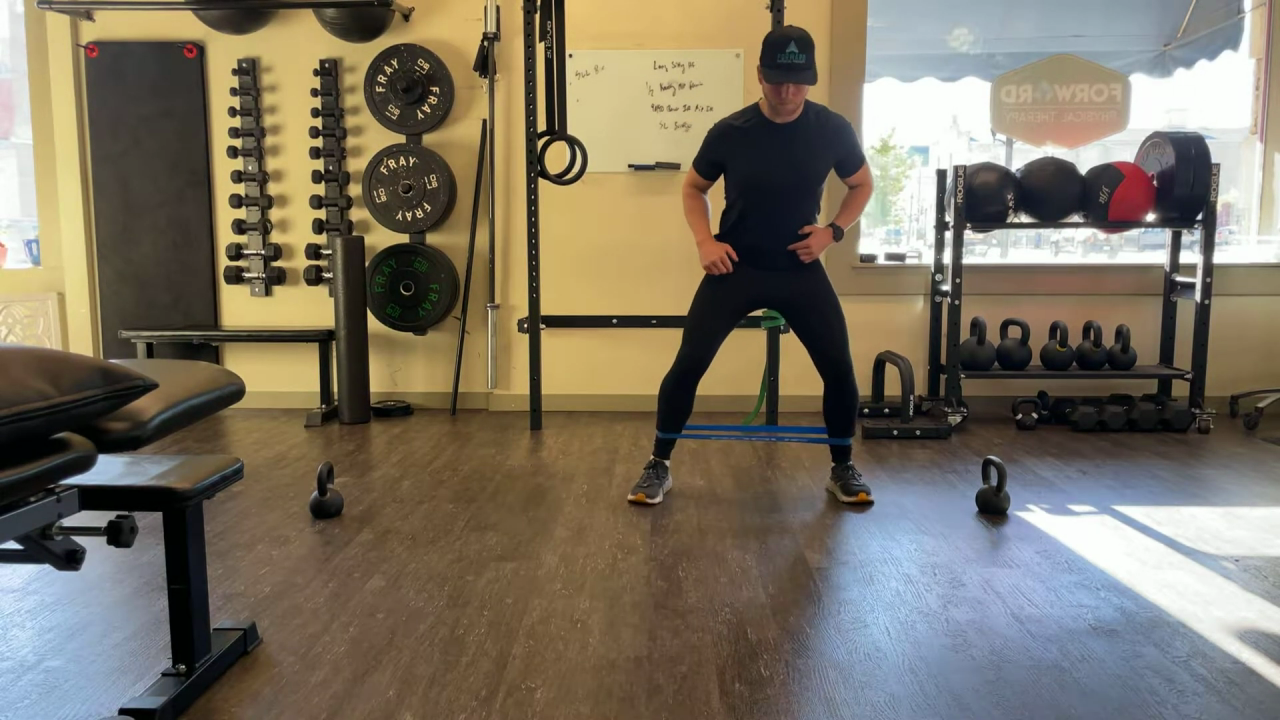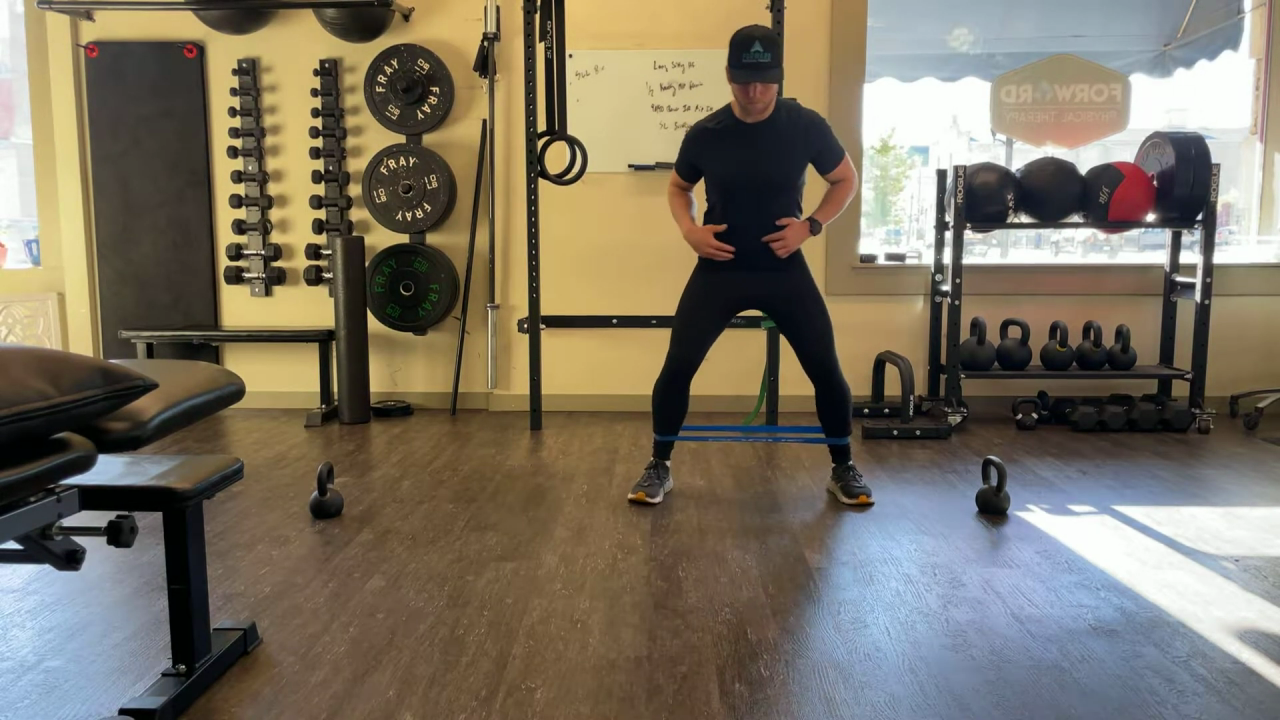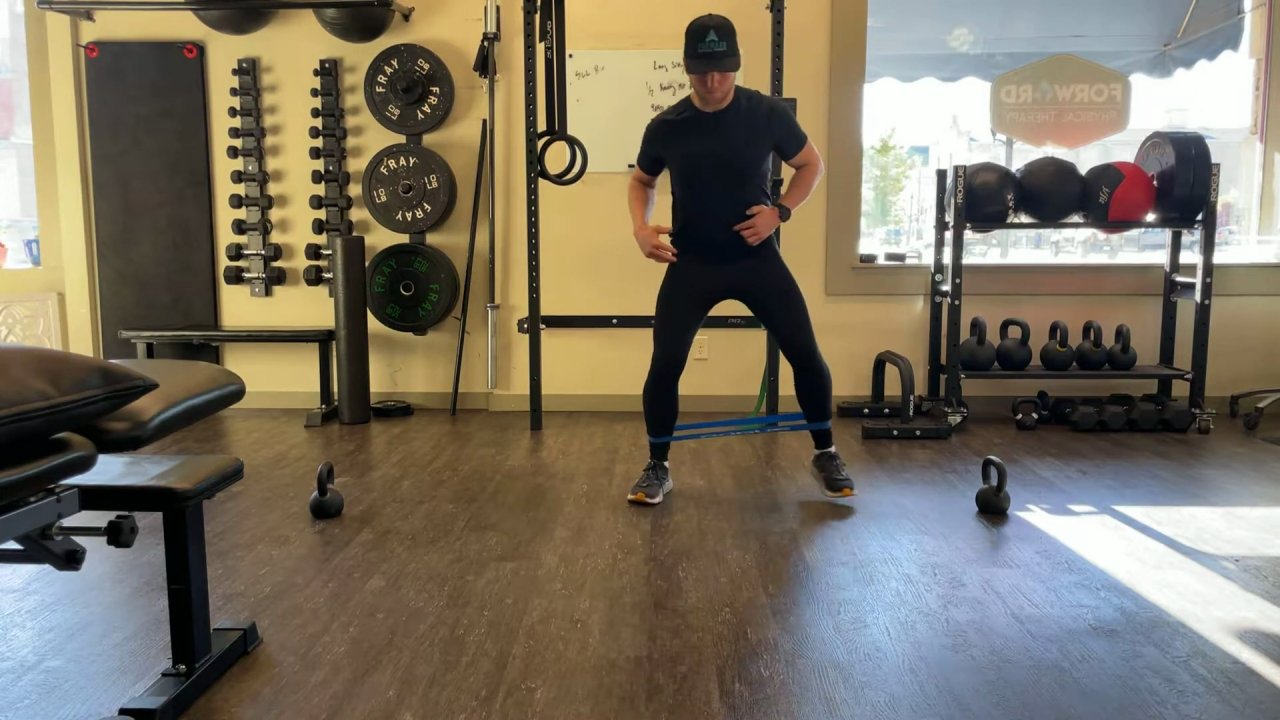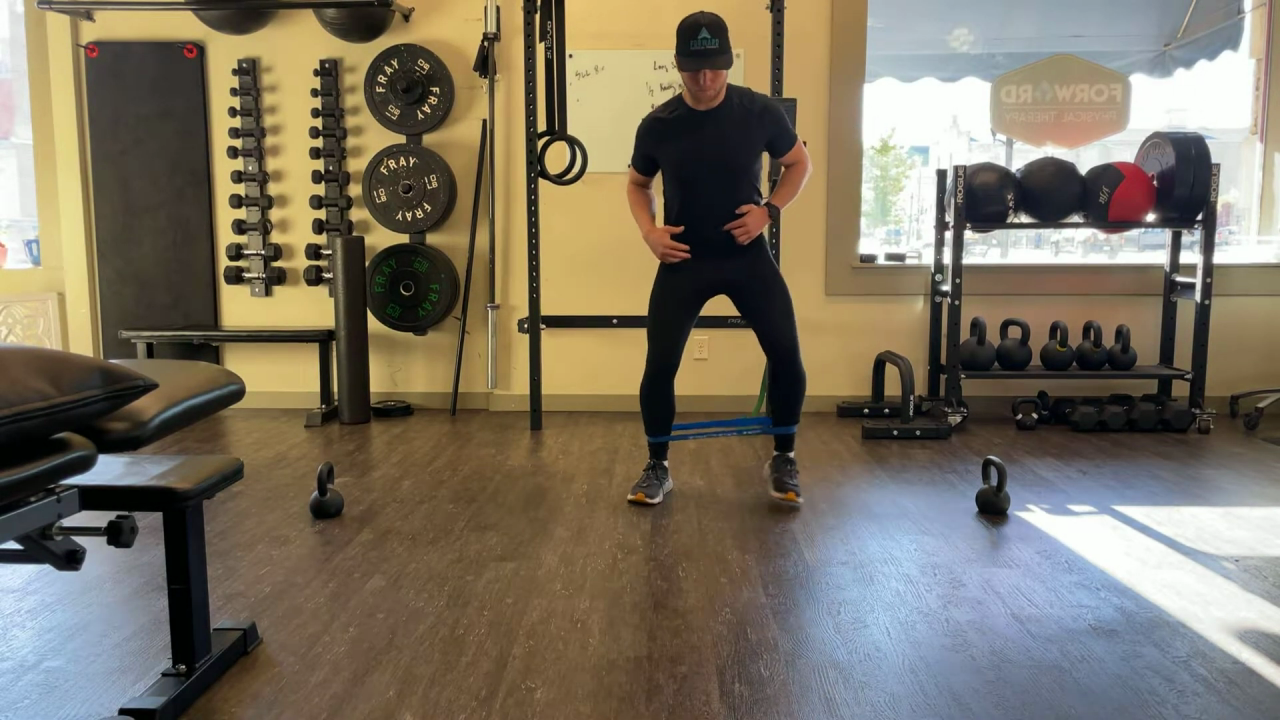
dt=0.2s
person 1, frame 1
left shoulder: (832, 129)
right shoulder: (729, 133)
left elbow: (863, 185)
right elbow: (693, 188)
left wrist: (834, 231)
right wrist: (705, 240)
left hip: (801, 270)
right hip: (735, 268)
left knee: (839, 367)
right knee: (689, 364)
left ankle: (842, 469)
right ankle: (659, 465)
person 1, frame 2
left shoulder: (806, 126)
right shoulder: (704, 135)
left elbow: (846, 181)
right elbow: (679, 188)
left wrist: (810, 224)
right wrist: (692, 229)
left hip: (784, 269)
right hip: (719, 271)
left knee: (826, 369)
right knee: (678, 366)
left ankle: (843, 468)
right ankle: (659, 466)
person 1, frame 3
left shoulder: (767, 113)
right shoulder: (665, 127)
left elbow: (811, 165)
right elbow: (641, 182)
left wrist: (780, 210)
right wrist: (640, 225)
left hip: (756, 258)
right hip: (692, 263)
left knee: (805, 353)
right knee: (665, 366)
left ankle: (826, 454)
right ankle: (658, 466)
person 1, frame 4
left shoulder: (760, 111)
right shoulder: (657, 125)
left elbow: (799, 164)
right elbow: (638, 184)
left wrist: (769, 210)
right wrist: (648, 229)
left hip: (746, 254)
right hip: (684, 260)
left knee: (786, 354)
right knee: (660, 364)
left ankle: (783, 458)
right ankle: (657, 466)
